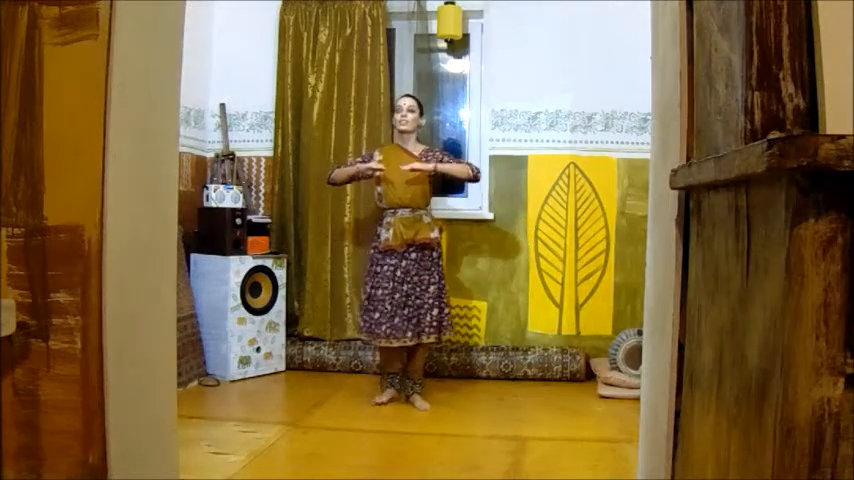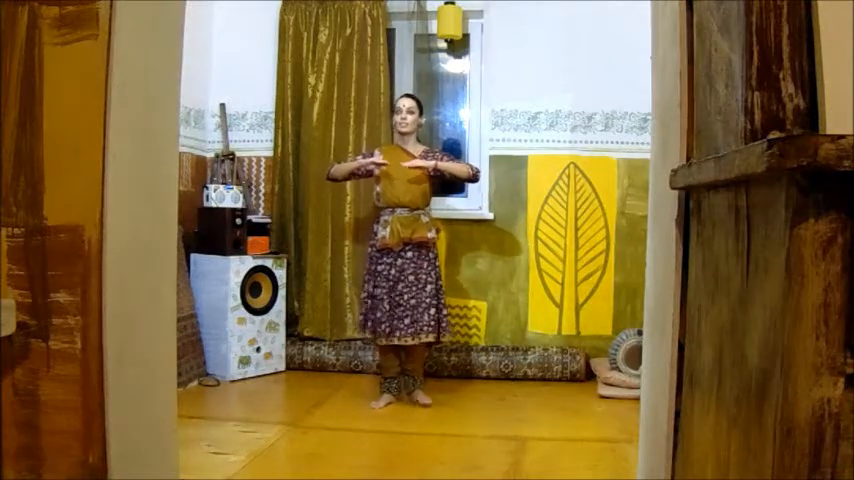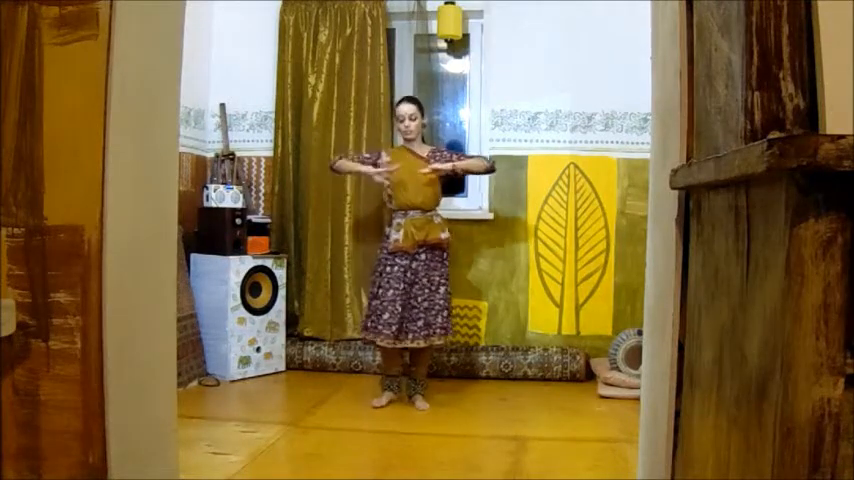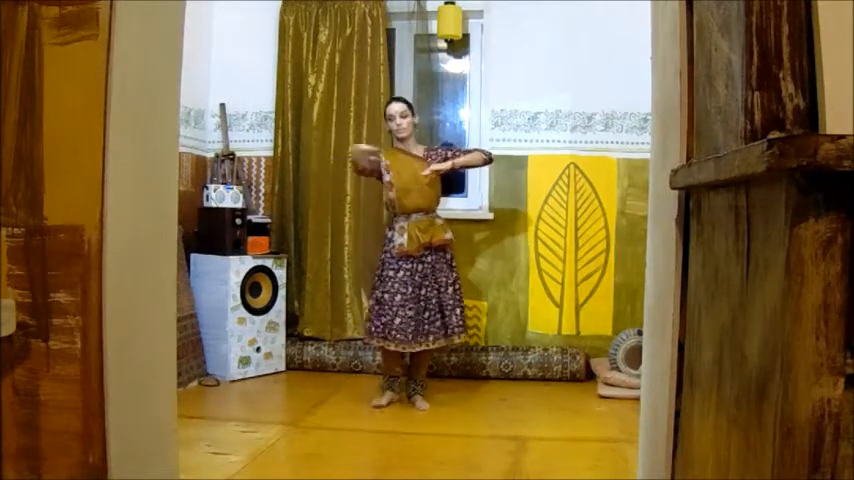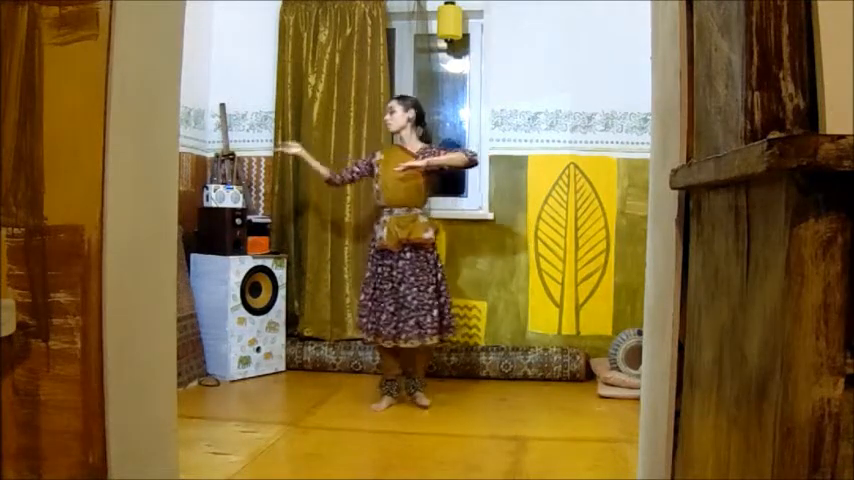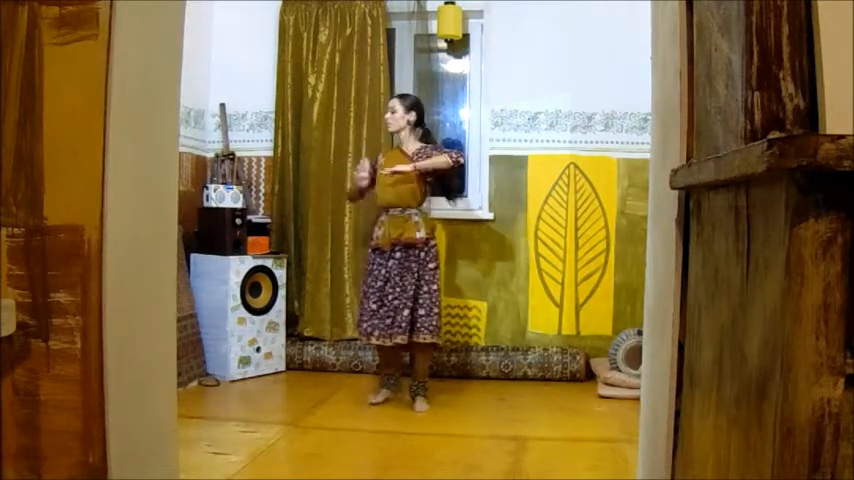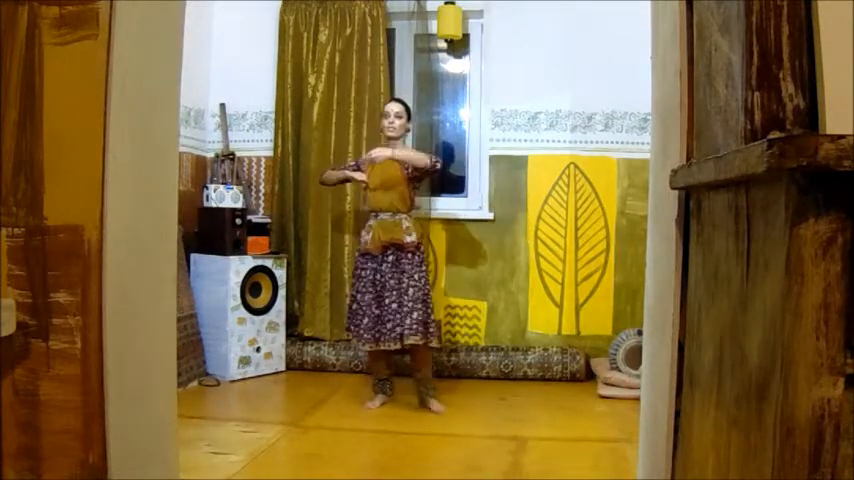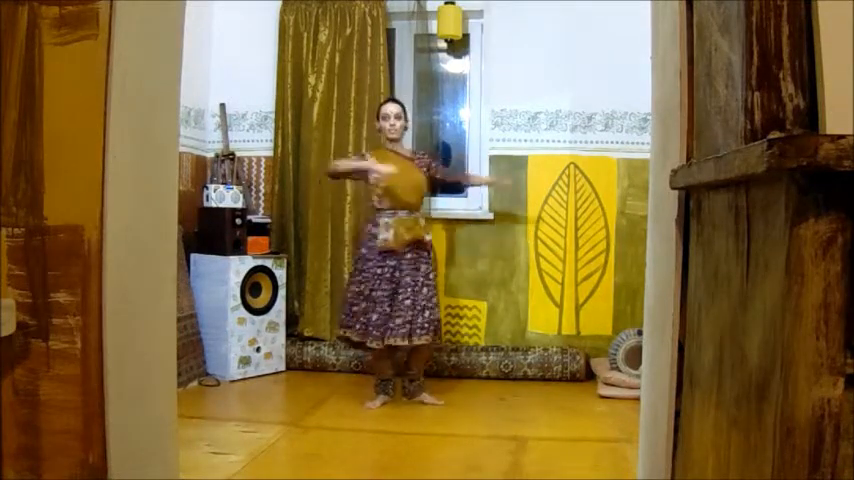
dt=0.4s
person 1, frame 1
left shoulder: (431, 155)
right shoulder: (378, 156)
left elbow: (473, 173)
right elbow: (333, 178)
left wrist: (431, 167)
right wrist: (361, 168)
left hip: (422, 239)
right hip: (388, 238)
left knee: (421, 313)
right knee: (383, 313)
left ankle: (413, 387)
right ankle: (390, 383)
person 1, frame 2
left shoulder: (432, 156)
right shoulder: (378, 155)
left elbow: (473, 174)
right elbow: (332, 174)
left wrist: (432, 165)
right wrist: (362, 163)
left hip: (419, 241)
right hip: (385, 239)
left knee: (419, 315)
right knee: (383, 314)
left ankle: (415, 384)
right ankle: (389, 387)
person 1, frame 3
left shoulder: (439, 155)
right shoulder: (386, 157)
left elbow: (488, 165)
right elbow: (337, 163)
left wrist: (450, 167)
right wrist: (372, 171)
left hip: (430, 241)
right hip: (397, 240)
left knee: (425, 316)
right knee: (387, 316)
left ankle: (417, 388)
right ankle: (390, 385)
person 1, frame 4
left shoulder: (437, 153)
right shoulder: (381, 160)
left elbow: (484, 157)
right elbow: (360, 166)
left wrist: (446, 165)
right wrist: (360, 154)
left hip: (434, 242)
right hip: (400, 244)
left knee: (430, 319)
right knee: (393, 318)
left ankle: (416, 389)
right ankle: (390, 385)
person 1, frame 5
left shoulder: (428, 152)
right shoulder: (379, 157)
left elbow: (469, 158)
right elbow: (336, 178)
left wrist: (424, 163)
right wrist: (302, 154)
left hip: (418, 239)
right hip: (385, 238)
left knee: (421, 316)
right knee: (383, 315)
left ankle: (417, 386)
right ankle: (389, 389)
person 1, frame 6
left shoulder: (427, 153)
right shoulder: (382, 158)
left elbow: (455, 159)
right elbow: (354, 195)
left wrist: (411, 167)
right wrist: (360, 182)
left hip: (416, 237)
right hip: (384, 237)
left knee: (418, 315)
right knee: (380, 314)
left ankle: (419, 390)
right ankle: (387, 383)
person 1, frame 7
left shoulder: (412, 160)
right shoulder: (368, 161)
left elbow: (432, 164)
right elbow: (325, 177)
left wrist: (390, 152)
right wrist: (349, 174)
left hip: (405, 242)
right hip: (372, 242)
left knee: (413, 318)
right knee: (372, 318)
left ankle: (426, 390)
right ankle: (382, 388)
person 1, frame 8
left shoulder: (421, 159)
right shoulder: (370, 159)
left elbow: (456, 176)
right elbow: (333, 169)
left wrist: (487, 180)
right wrist: (368, 166)
left hip: (416, 242)
right hip: (382, 239)
left knee: (423, 318)
right knee: (380, 316)
left ankle: (414, 386)
right ankle: (382, 387)
